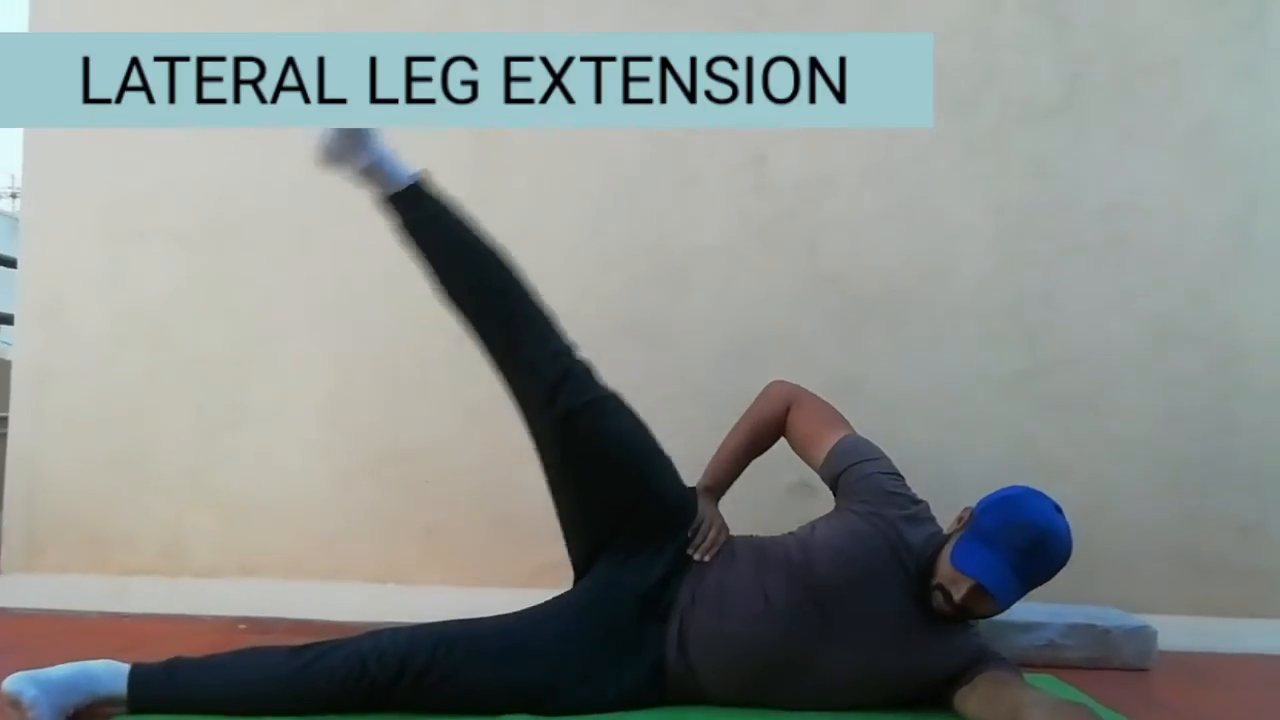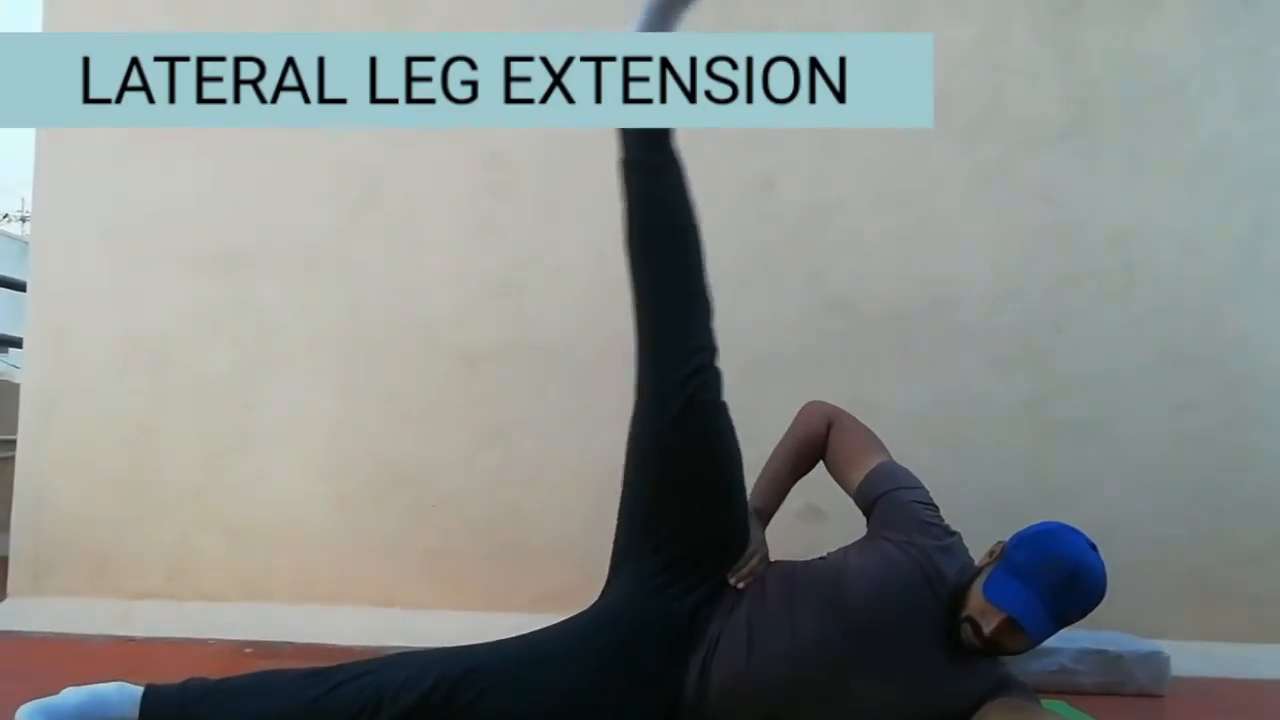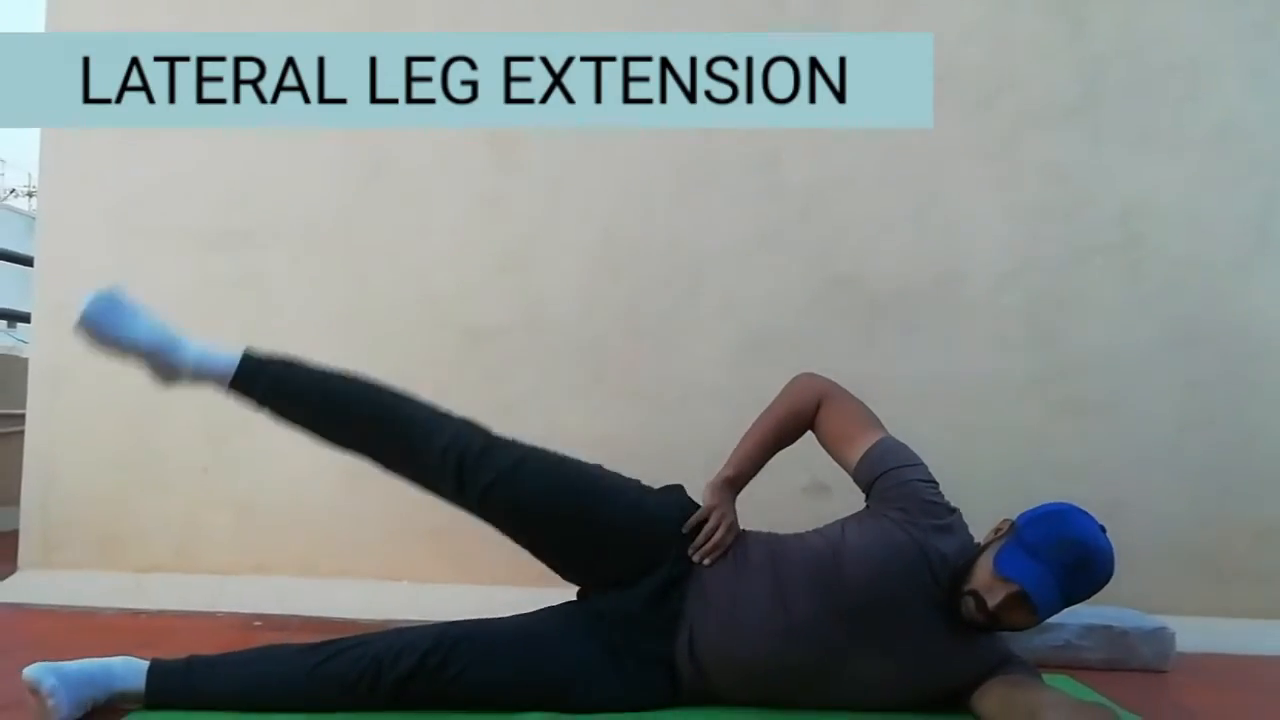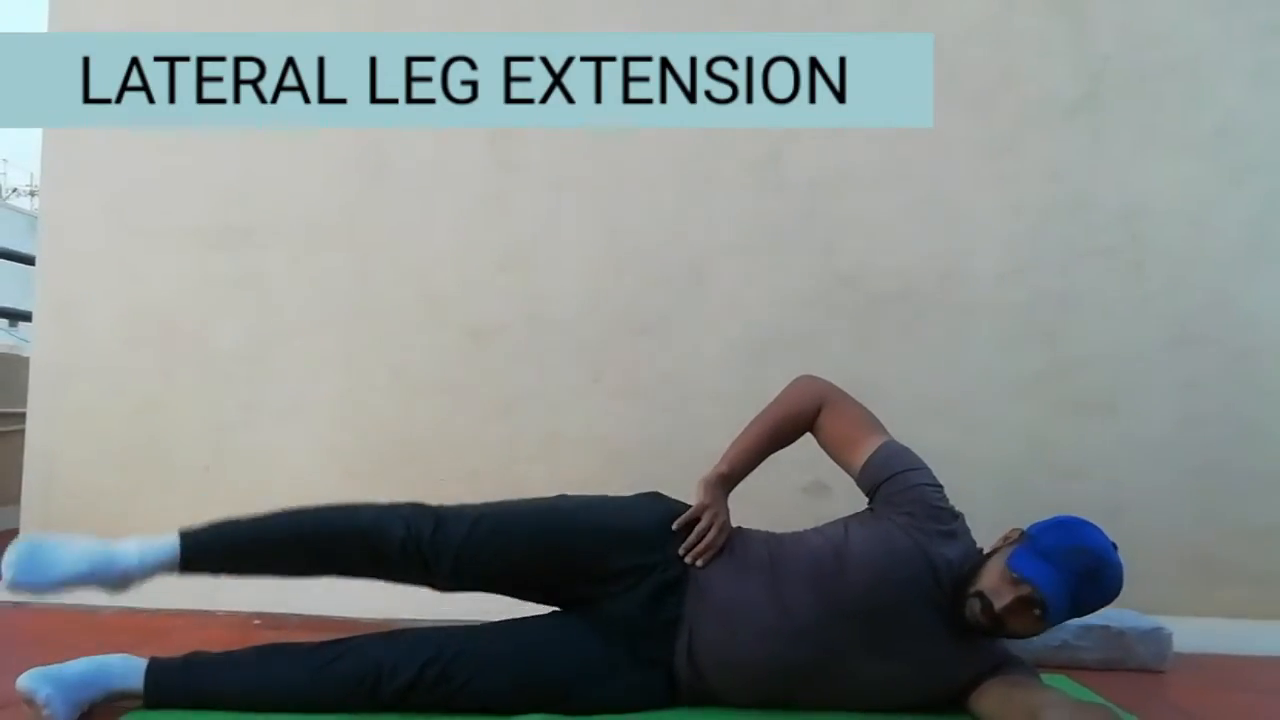
dt=0.5s
person 1, frame 1
right shoulder: (892, 511)
right elbow: (785, 396)
right wrist: (708, 494)
right hip: (654, 548)
right knee: (558, 380)
right ankle: (388, 171)
person 1, frame 2
right shoulder: (925, 541)
right elbow: (824, 418)
right wrist: (753, 518)
right hip: (687, 585)
right knee: (682, 369)
right ankle: (643, 111)
person 1, frame 3
right shoulder: (925, 519)
right elbow: (816, 390)
right wrist: (724, 486)
right hip: (666, 560)
right knee: (466, 459)
right ankle: (205, 358)
person 1, frame 4
right shoulder: (929, 515)
right elbow: (818, 394)
right wrist: (719, 483)
right hip: (653, 561)
right knee: (426, 539)
right ankle: (141, 553)
